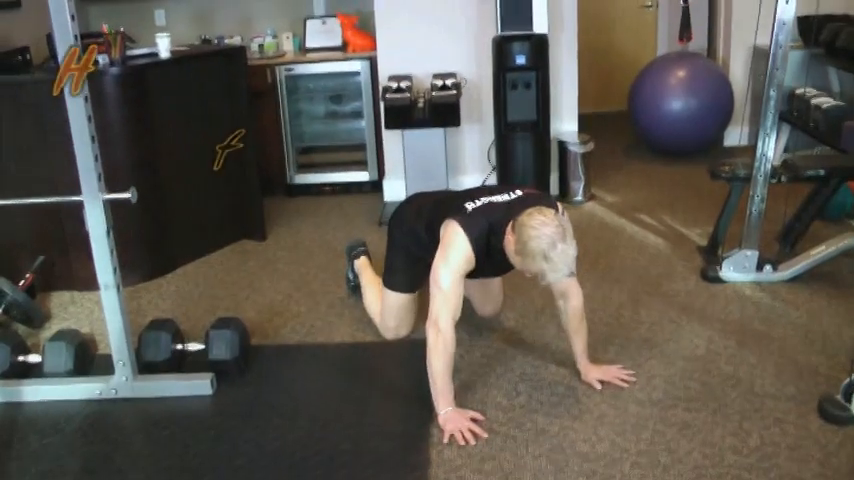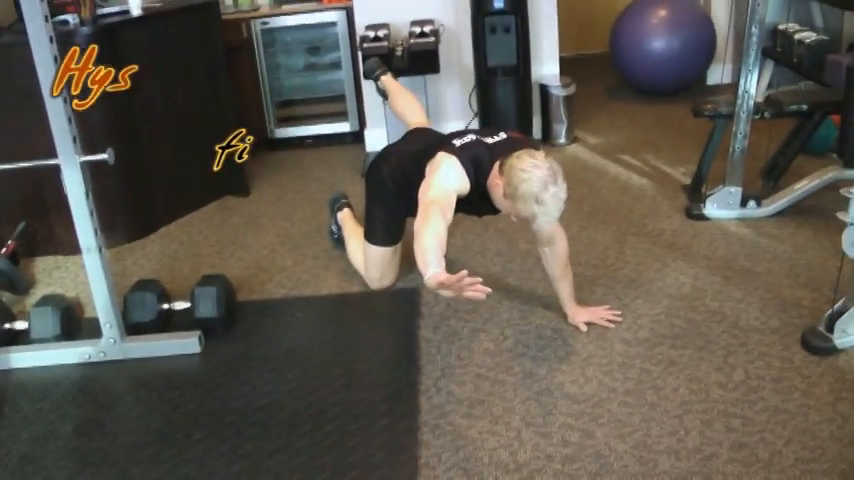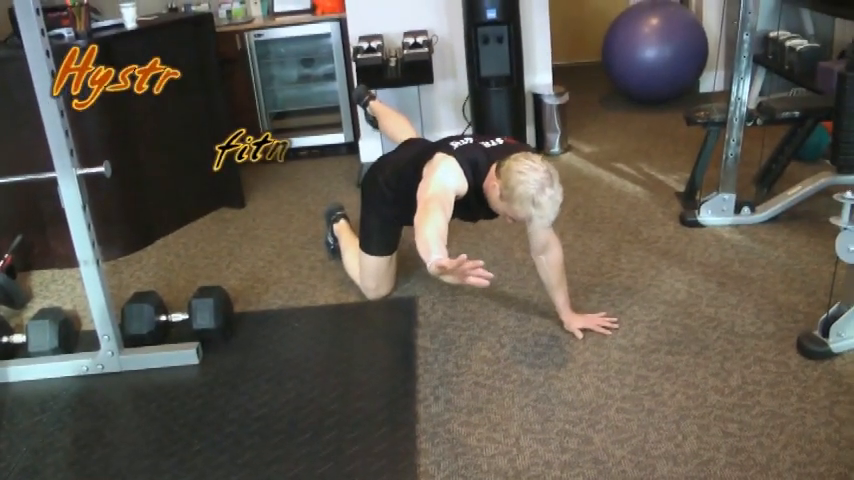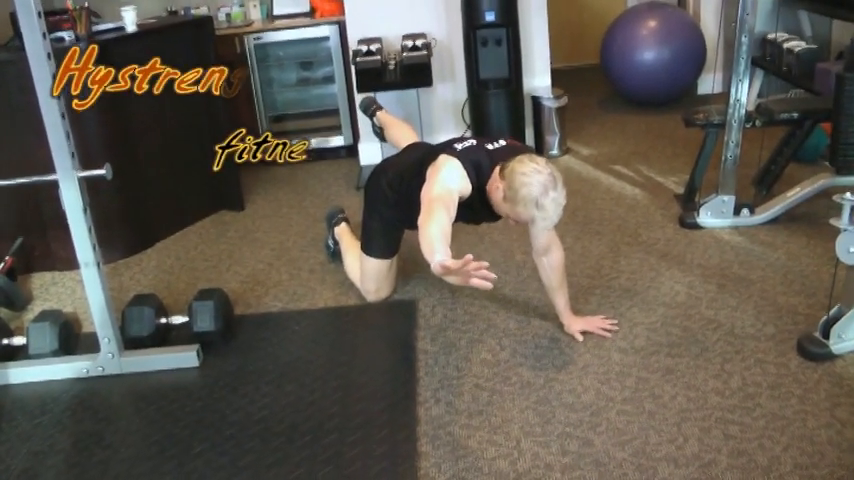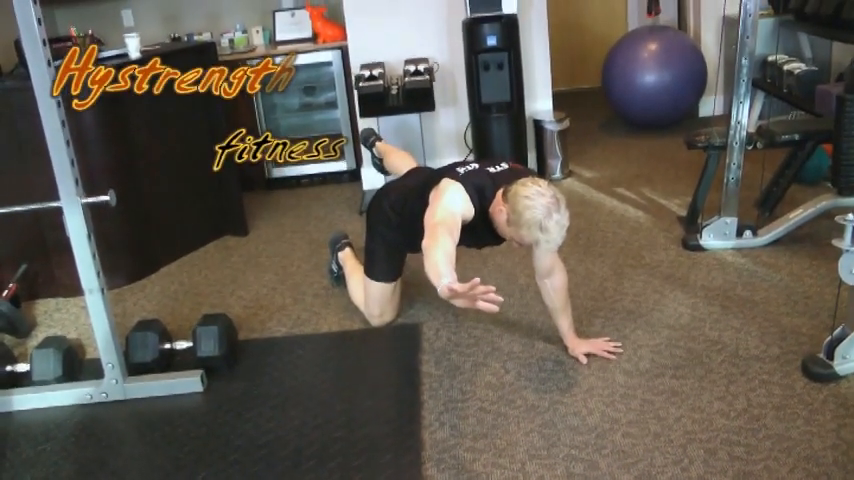
dt=1s
person 1, frame 1
left shoulder: (553, 218)
right shoulder: (462, 240)
left elbow: (569, 293)
right elbow: (440, 326)
left wrist: (584, 364)
right wrist: (446, 410)
right hip: (412, 228)
left knee: (489, 310)
right knee: (395, 329)
right ankle: (360, 261)
person 1, frame 2
left shoulder: (532, 164)
right shoulder: (451, 172)
left elbow: (551, 239)
right elbow: (431, 219)
left wrist: (572, 307)
right wrist: (434, 275)
left hip: (424, 147)
right hip: (391, 178)
left knee: (420, 129)
right knee: (379, 280)
left ankle: (383, 77)
right ankle: (343, 213)
person 1, frame 3
left shoulder: (526, 173)
right shoulder: (449, 171)
left elbow: (545, 247)
right elbow: (431, 213)
left wrist: (567, 313)
right wrist: (437, 261)
left hip: (416, 159)
right hip: (386, 189)
left knee: (411, 142)
right knee: (376, 290)
left ankle: (370, 103)
right ankle: (339, 224)
person 1, frame 4
left shoulder: (529, 177)
right shoulder: (452, 174)
left elbow: (546, 250)
right elbow: (433, 216)
left wrist: (567, 316)
right wrist: (441, 262)
left hip: (419, 163)
right hip: (389, 192)
right knee: (375, 292)
left ankle: (378, 114)
right ankle: (340, 227)
person 1, frame 5
left shoulder: (532, 198)
right shoulder: (456, 197)
left elbow: (550, 272)
right elbow: (437, 240)
left wrist: (571, 338)
right wrist: (448, 286)
left hip: (420, 187)
right hip: (390, 216)
right knee: (380, 317)
left ankle: (377, 145)
right ankle: (344, 253)
